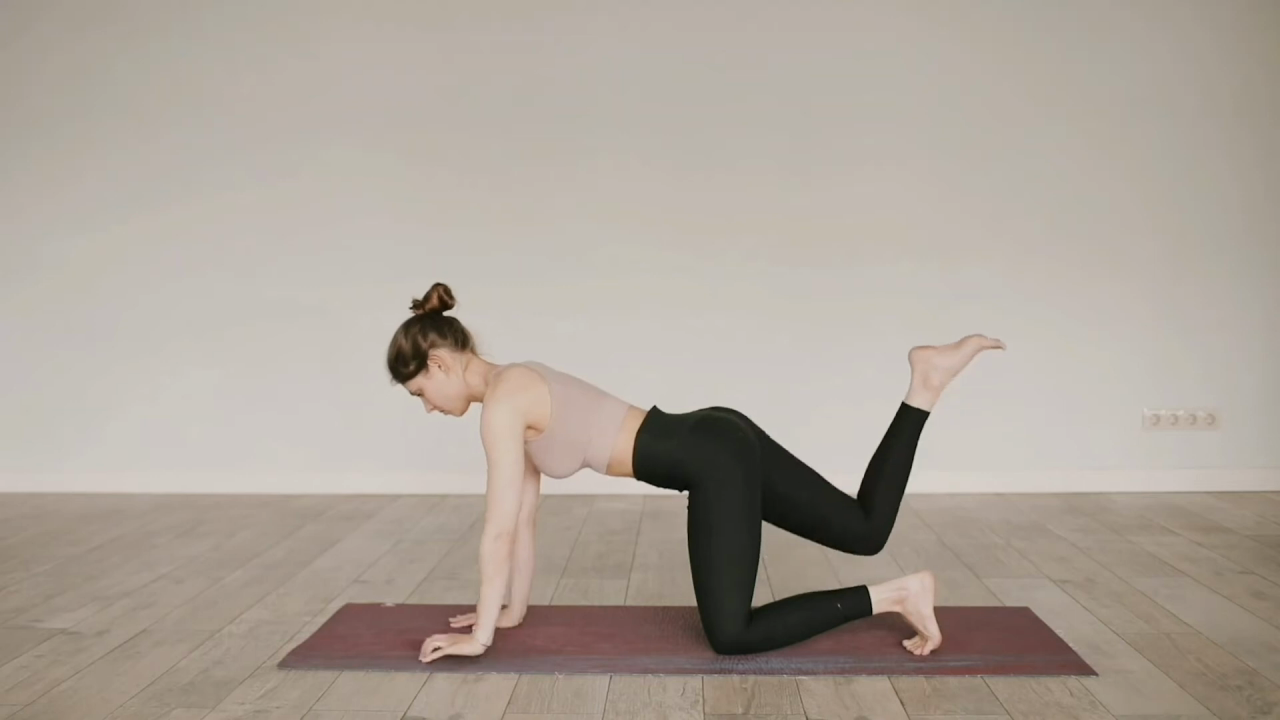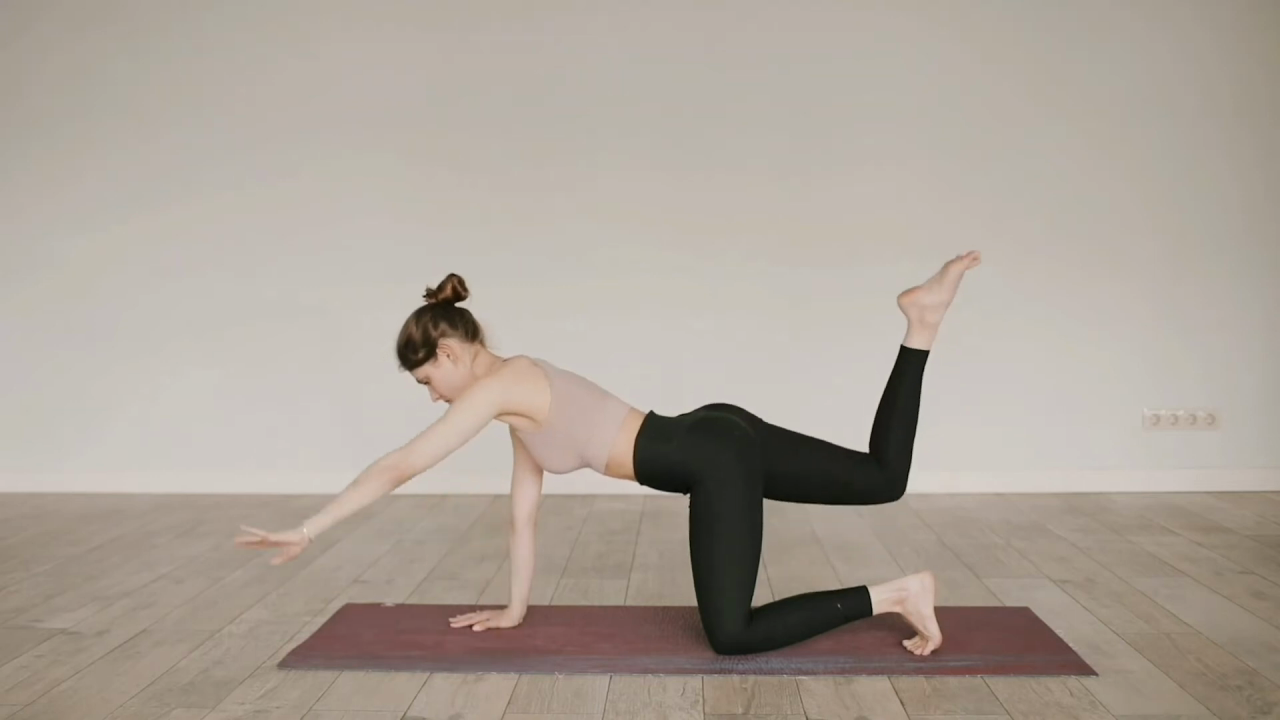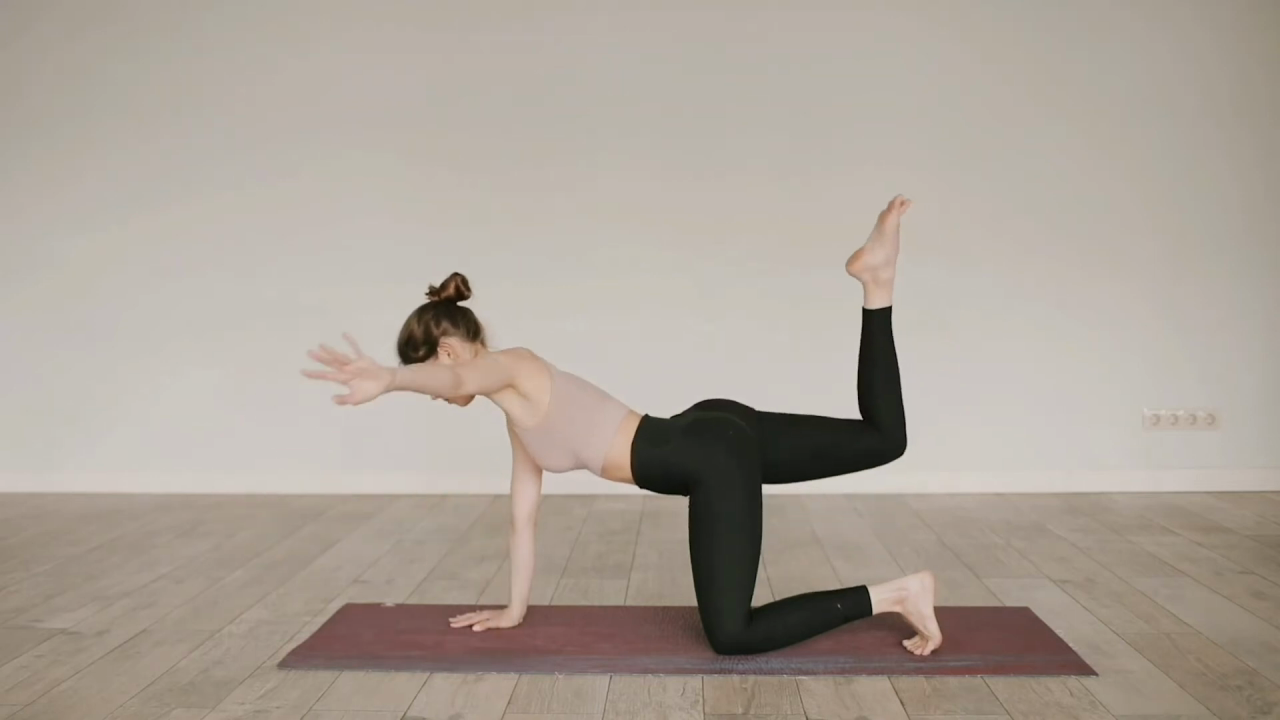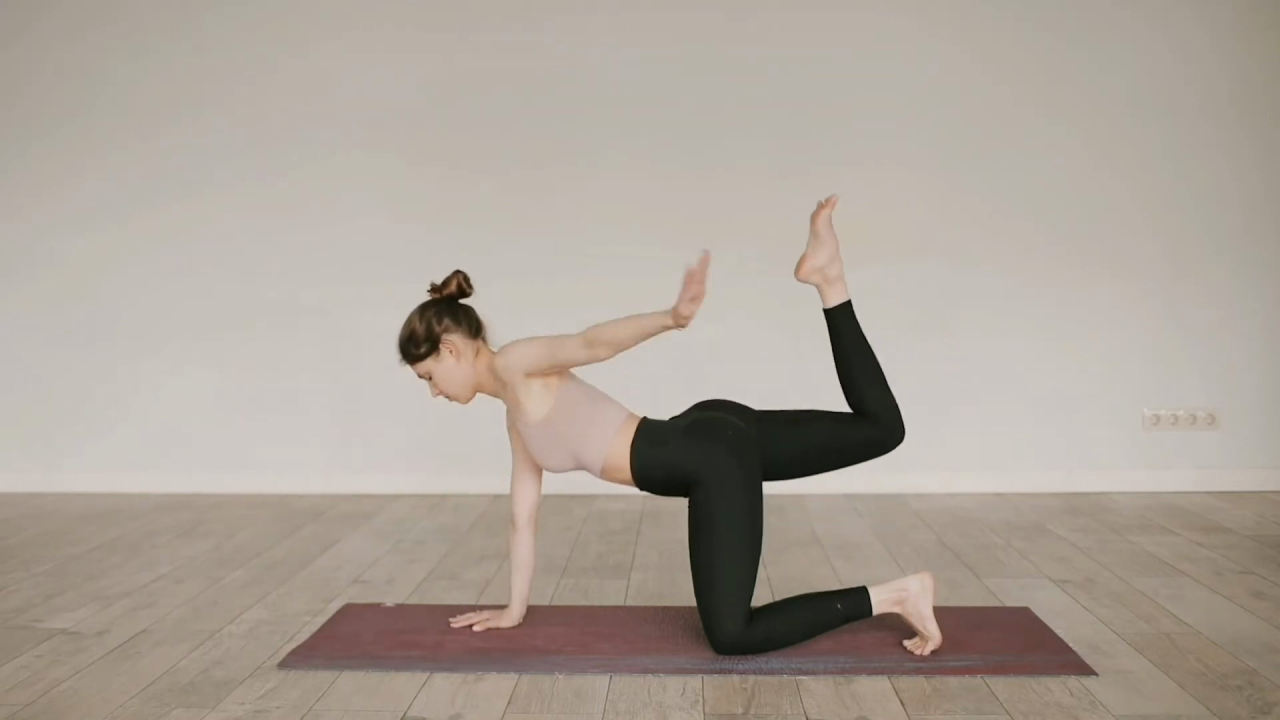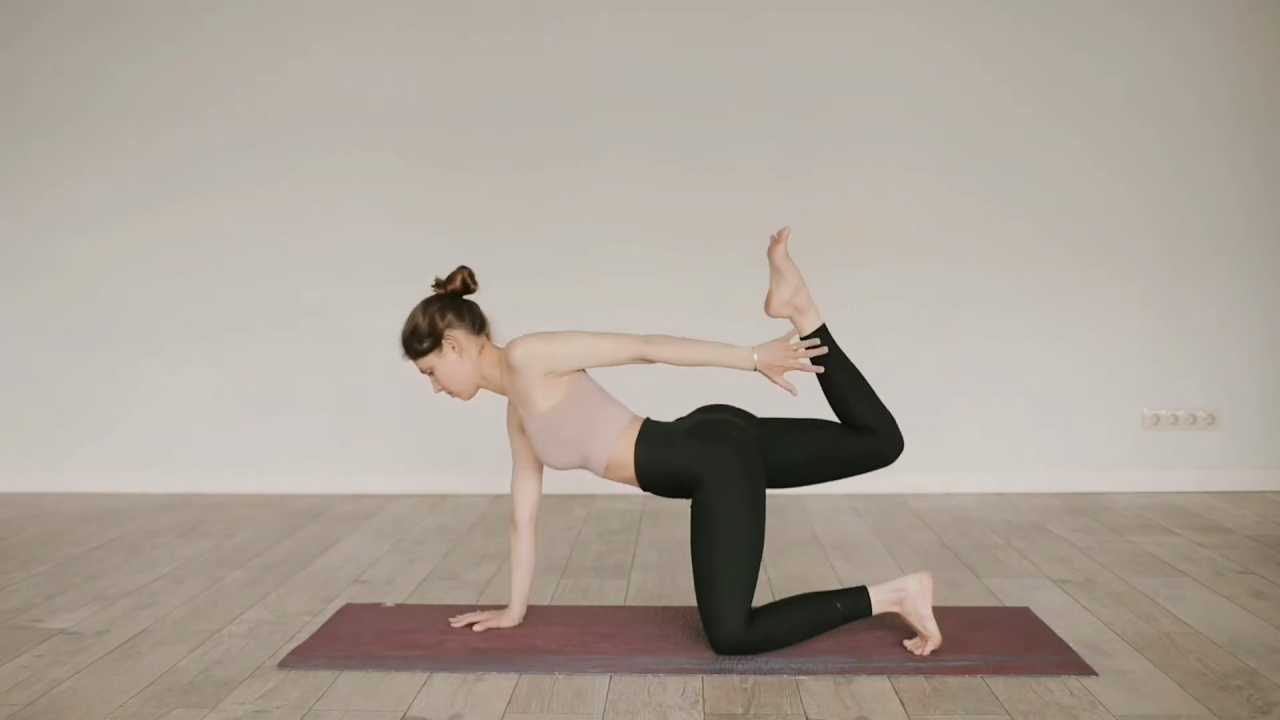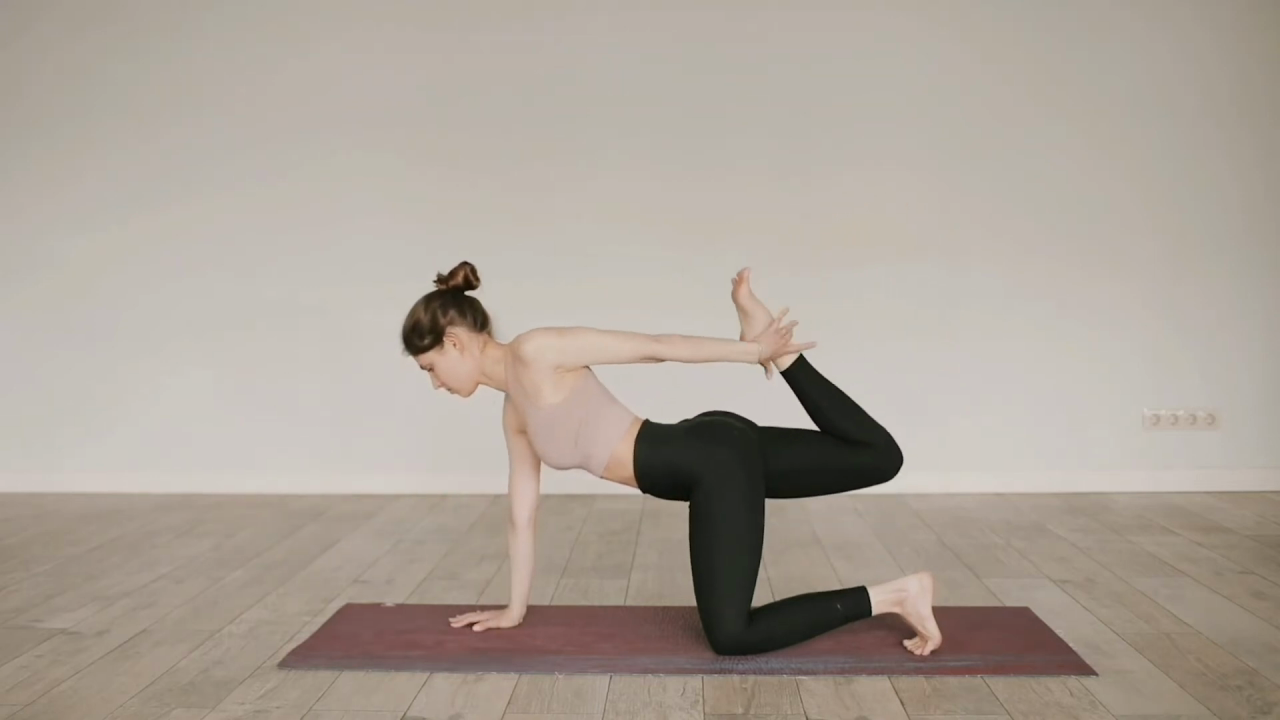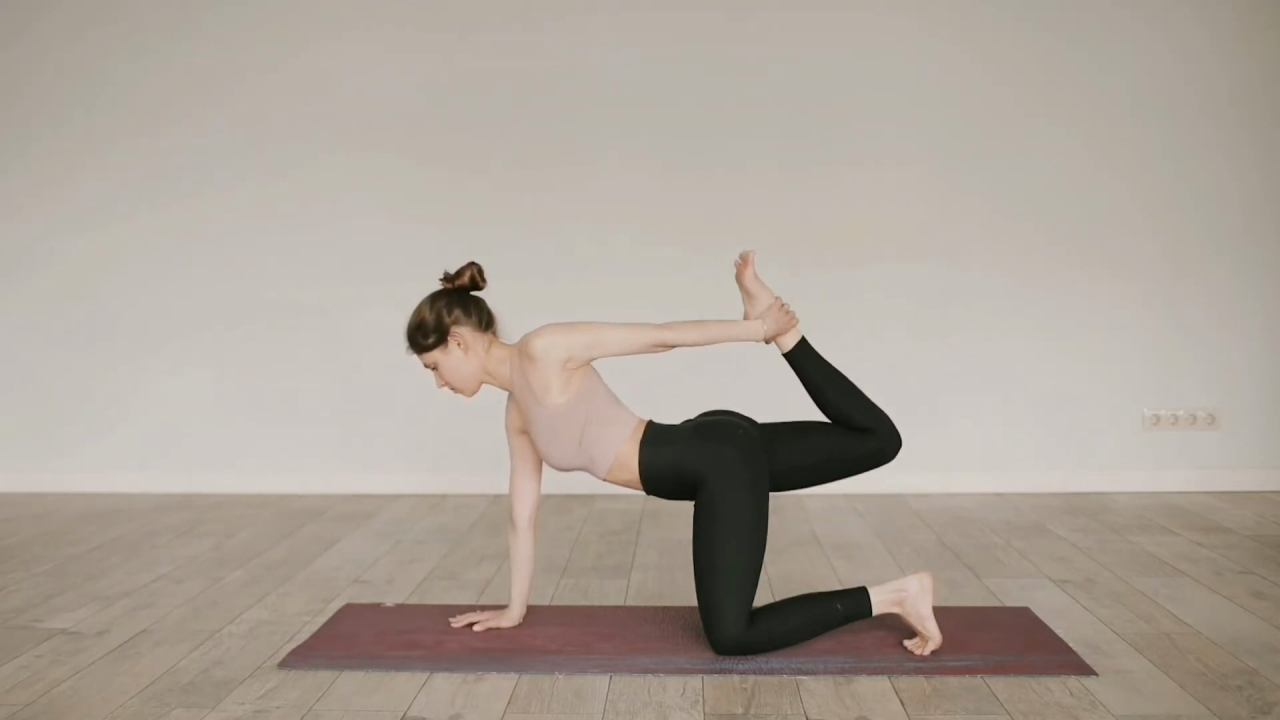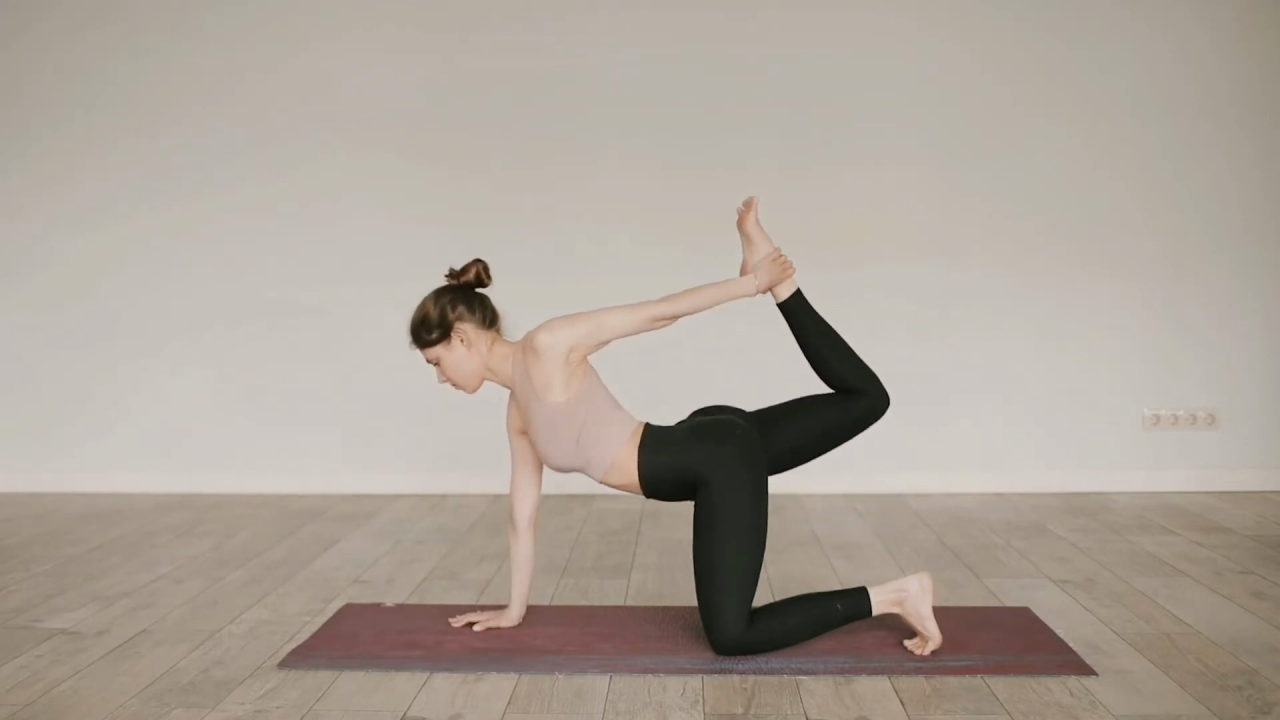
dt=0.4s
person 1, frame 1
left shoulder: (500, 401)
right shoulder: (515, 392)
left elbow: (499, 531)
right elbow: (524, 517)
left wrist: (481, 634)
right wrist: (514, 608)
left hip: (715, 461)
right hip: (721, 444)
left knee: (730, 635)
right knee: (865, 530)
left ankle: (892, 596)
right ankle: (922, 385)
person 1, frame 2
left shoulder: (498, 386)
right shoulder: (517, 396)
left elbow: (404, 463)
right elbow: (522, 513)
left wrist: (311, 528)
right wrist: (514, 608)
left hip: (716, 461)
right hip: (718, 441)
left knee: (732, 635)
right knee: (882, 480)
left ankle: (891, 596)
right ankle: (918, 322)
person 1, frame 3
left shoulder: (511, 368)
right shoulder: (521, 410)
left elbow: (456, 380)
right elbow: (524, 513)
left wrist: (388, 379)
right wrist: (515, 609)
left hip: (713, 461)
right hip: (716, 437)
left knee: (732, 636)
right knee: (883, 438)
left ankle: (891, 596)
right ankle: (876, 281)
person 1, frame 4
left shoulder: (513, 366)
right shoulder: (518, 411)
left elbow: (588, 344)
right elbow: (523, 515)
left wrist: (669, 317)
right wrist: (514, 609)
left hip: (713, 455)
right hip: (714, 441)
left knee: (732, 636)
right knee: (881, 429)
left ankle: (891, 596)
right ankle: (828, 282)
person 1, frame 5
left shoulder: (526, 358)
right shoulder: (518, 410)
left elbow: (645, 347)
right elbow: (524, 514)
left wrist: (754, 357)
right wrist: (513, 608)
left hip: (717, 455)
right hip: (713, 448)
left knee: (731, 635)
left ankle: (891, 594)
person 1, frame 6
left shoulder: (534, 351)
right shoulder: (515, 409)
left elbow: (653, 347)
right elbow: (522, 514)
left wrist: (751, 352)
right wrist: (513, 609)
left hip: (716, 458)
right hip: (710, 458)
left knee: (731, 637)
left ankle: (891, 595)
person 1, frame 7
left shoulder: (543, 350)
right shoulder: (517, 411)
left elbow: (660, 335)
right elbow: (522, 517)
left wrist: (754, 329)
right wrist: (514, 609)
left hip: (721, 459)
right hip: (713, 458)
left knee: (731, 637)
left ankle: (891, 597)
person 1, frame 8
left shoulder: (547, 346)
right shoulder: (518, 410)
left elbow: (658, 313)
right elbow: (522, 516)
left wrist: (750, 284)
right wrist: (513, 609)
left hip: (719, 458)
right hip: (712, 453)
left knee: (731, 637)
left ankle: (889, 598)
